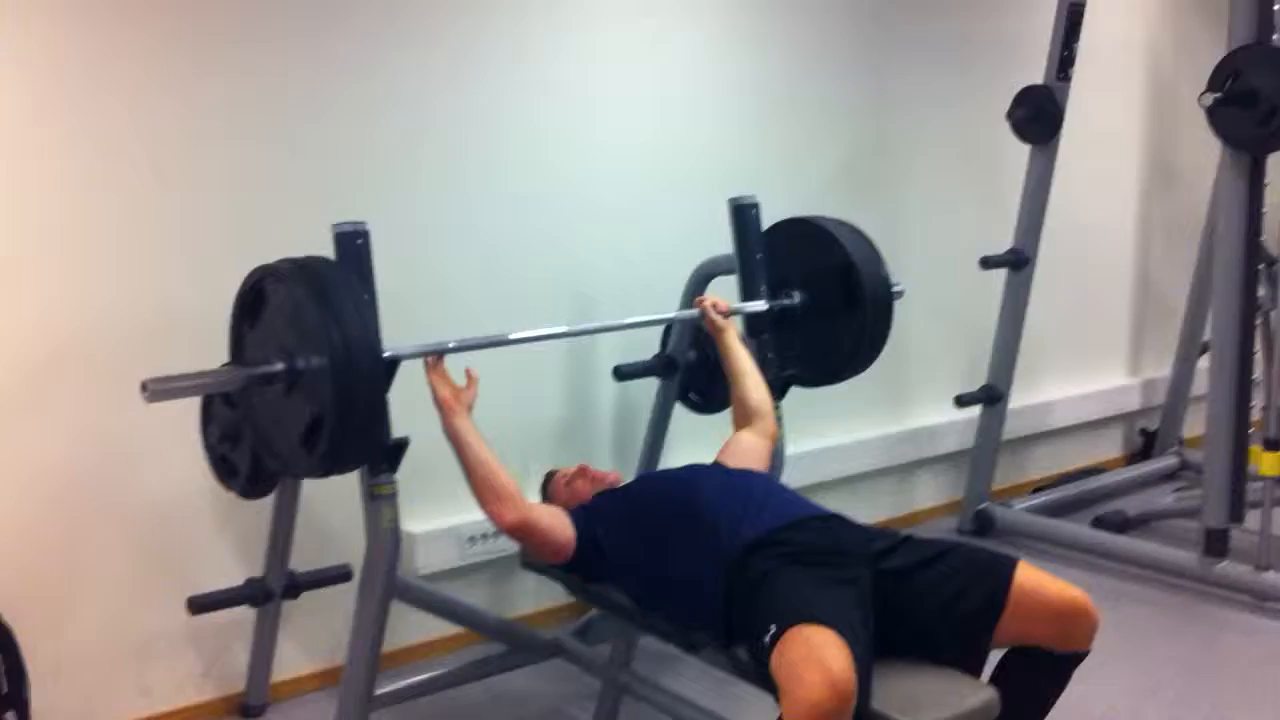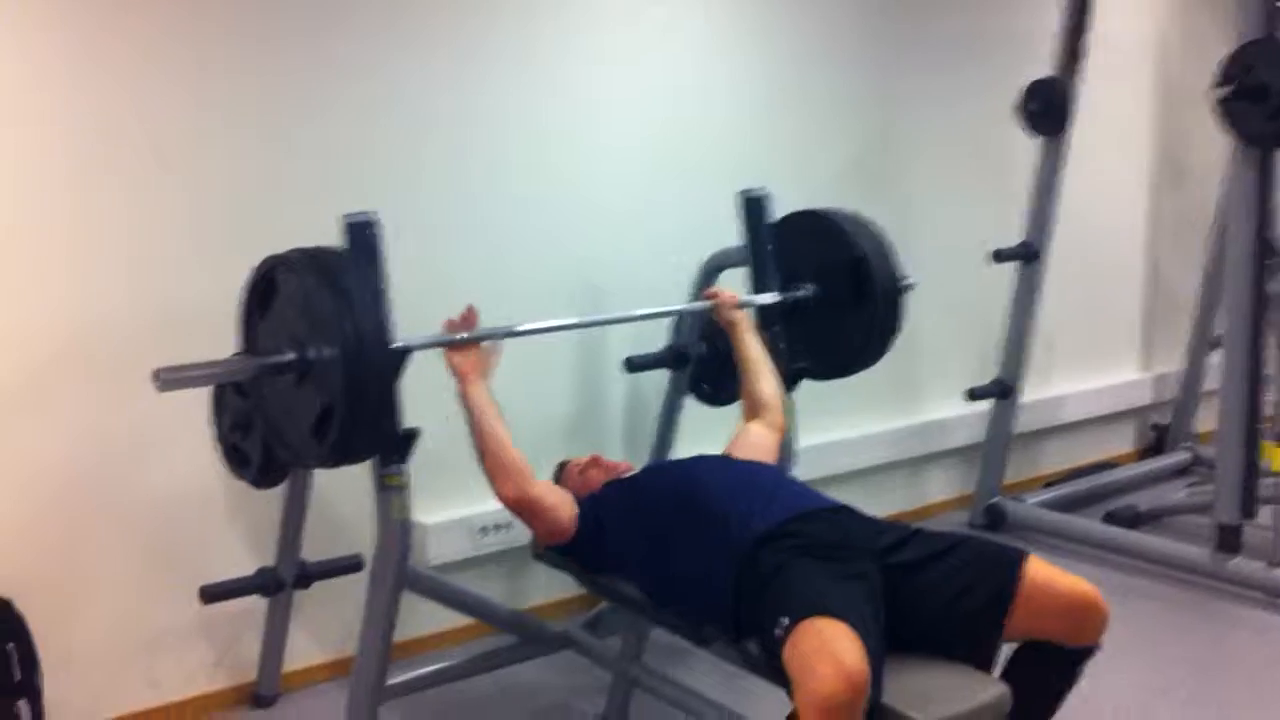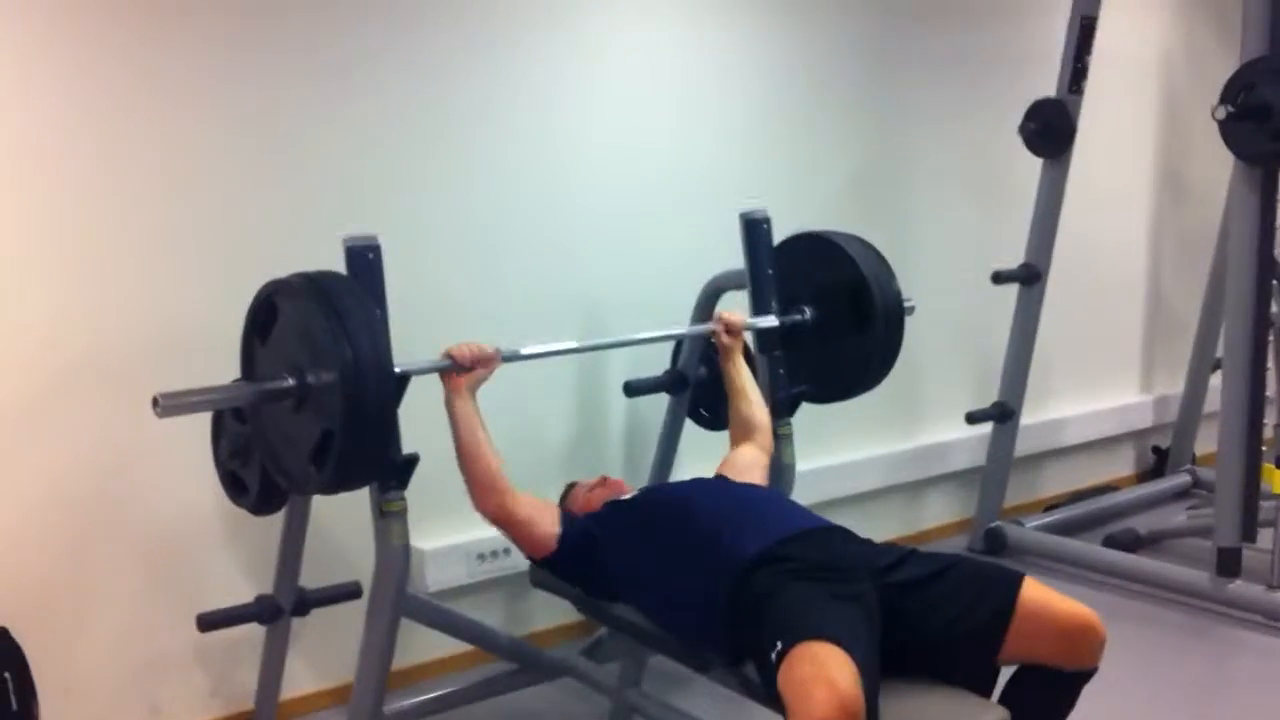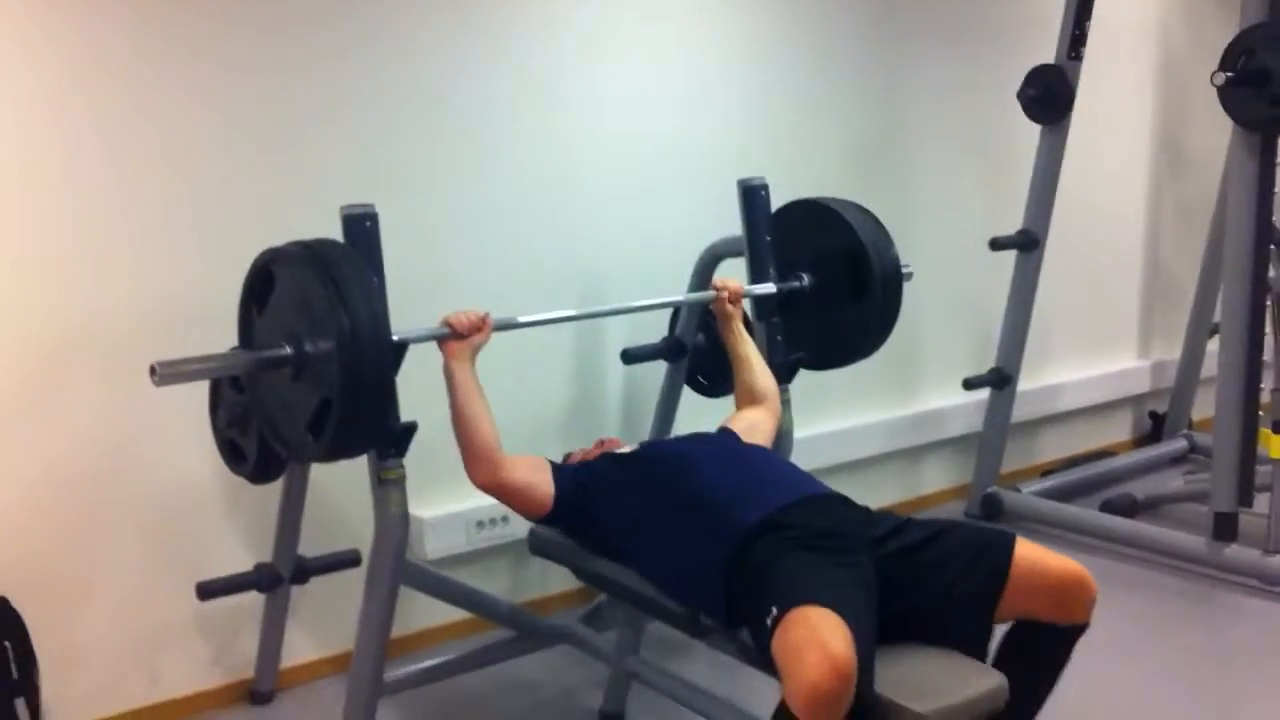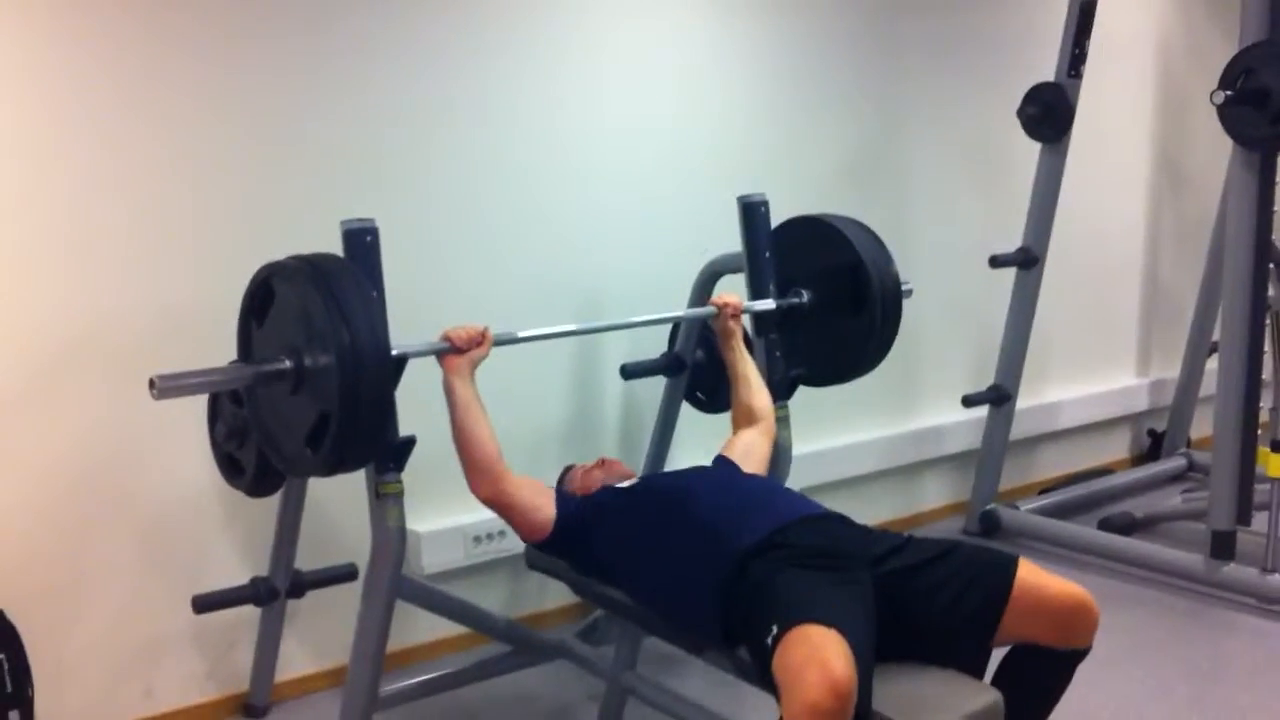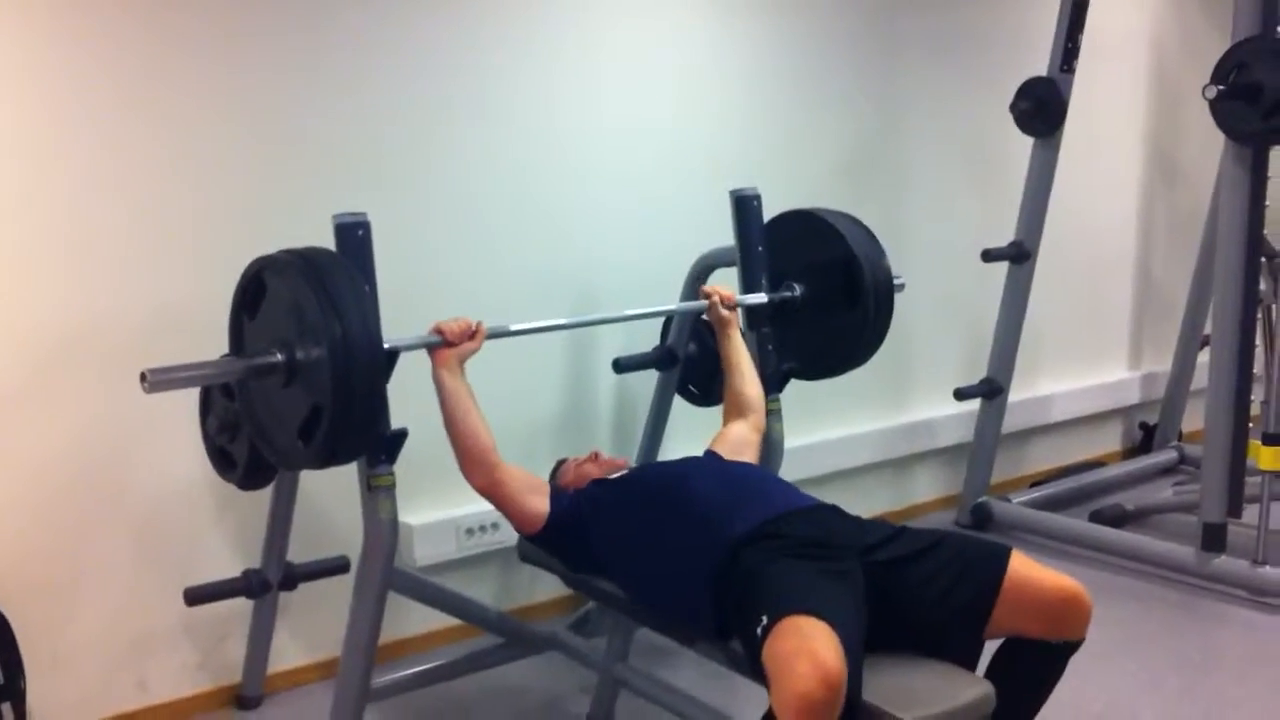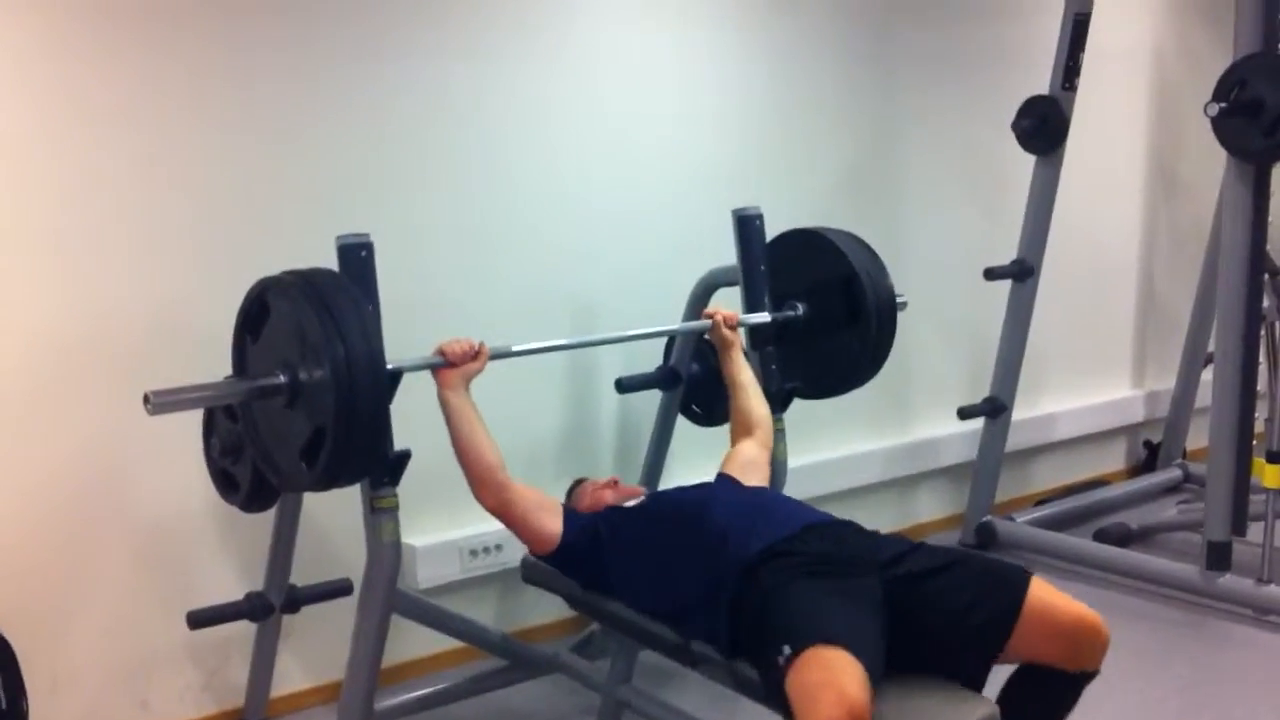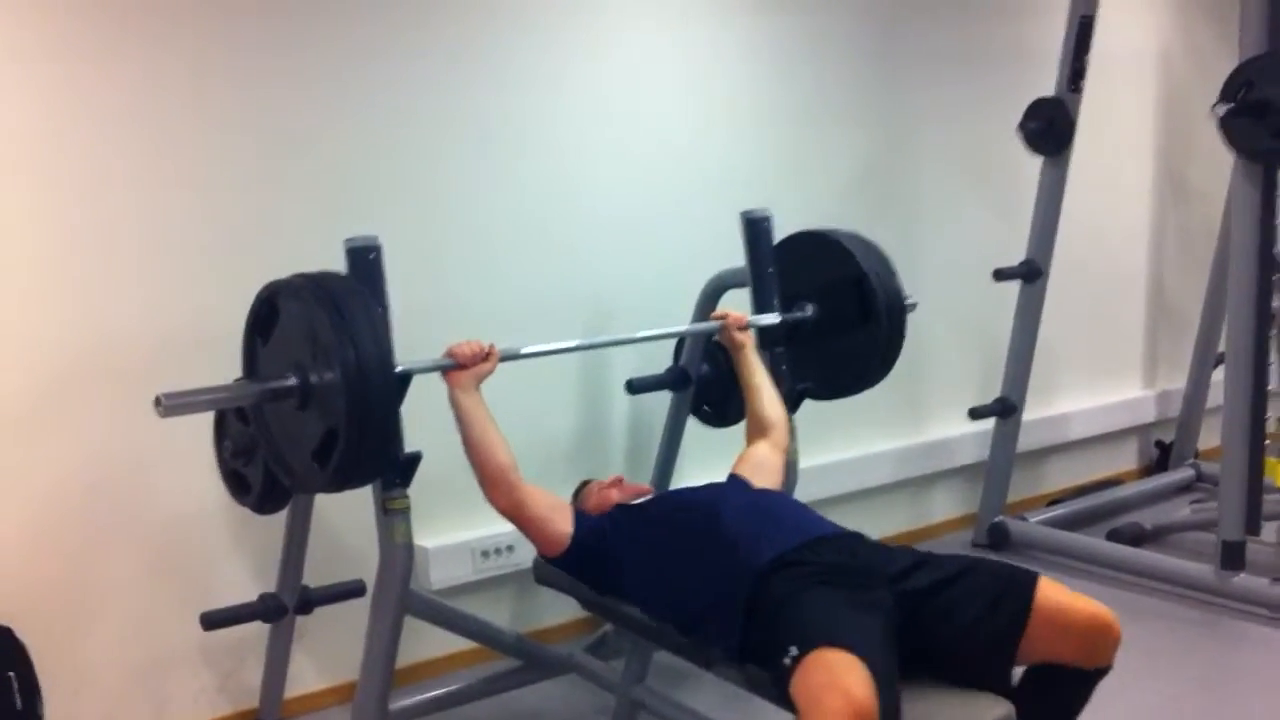
dt=0.3s
person 1, frame 1
left shoulder: (701, 483)
right shoulder: (591, 530)
left elbow: (759, 427)
right elbow: (513, 513)
left wrist: (725, 337)
right wrist: (456, 415)
left hip: (849, 543)
right hip: (767, 573)
left knee: (1070, 617)
person 1, frame 2
left shoulder: (710, 476)
right shoulder: (597, 520)
left elbow: (767, 419)
right elbow: (518, 488)
left wrist: (738, 327)
right wrist: (471, 382)
left hip: (858, 535)
right hip: (777, 563)
left knee: (1080, 611)
person 1, frame 3
left shoulder: (708, 494)
right shoulder: (590, 540)
left elbow: (755, 440)
right elbow: (499, 501)
left wrist: (730, 355)
right wrist: (461, 395)
left hip: (856, 558)
right hip: (770, 586)
left knee: (1078, 634)
person 1, frame 4
left shoulder: (712, 452)
right shoulder: (587, 490)
left elbow: (763, 405)
right elbow: (491, 469)
left wrist: (731, 323)
right wrist: (460, 359)
left hip: (851, 524)
right hip: (769, 552)
left knee: (1069, 590)
person 1, frame 5
left shoulder: (710, 479)
right shoulder: (585, 520)
left elbow: (758, 426)
right elbow: (492, 483)
left wrist: (731, 340)
right wrist: (459, 374)
left hip: (852, 545)
right hip: (766, 575)
left knee: (1071, 614)
person 1, frame 6
left shoulder: (695, 475)
right shoulder: (579, 515)
left elbow: (748, 419)
right elbow: (488, 474)
left wrist: (727, 329)
right wrist: (448, 366)
left hip: (843, 534)
right hip: (759, 564)
left knee: (1063, 606)
person 1, frame 7
left shoulder: (711, 498)
right shoulder: (589, 537)
left elbow: (756, 435)
right elbow: (497, 491)
left wrist: (730, 350)
right wrist: (455, 390)
left hip: (861, 553)
right hip: (777, 583)
left knee: (1081, 636)
person 1, frame 8
left shoulder: (719, 500)
right shoulder: (600, 540)
left elbow: (771, 437)
right elbow: (510, 494)
left wrist: (743, 350)
right wrist: (465, 389)
left hip: (868, 562)
right hip: (787, 591)
left knee: (1092, 631)
